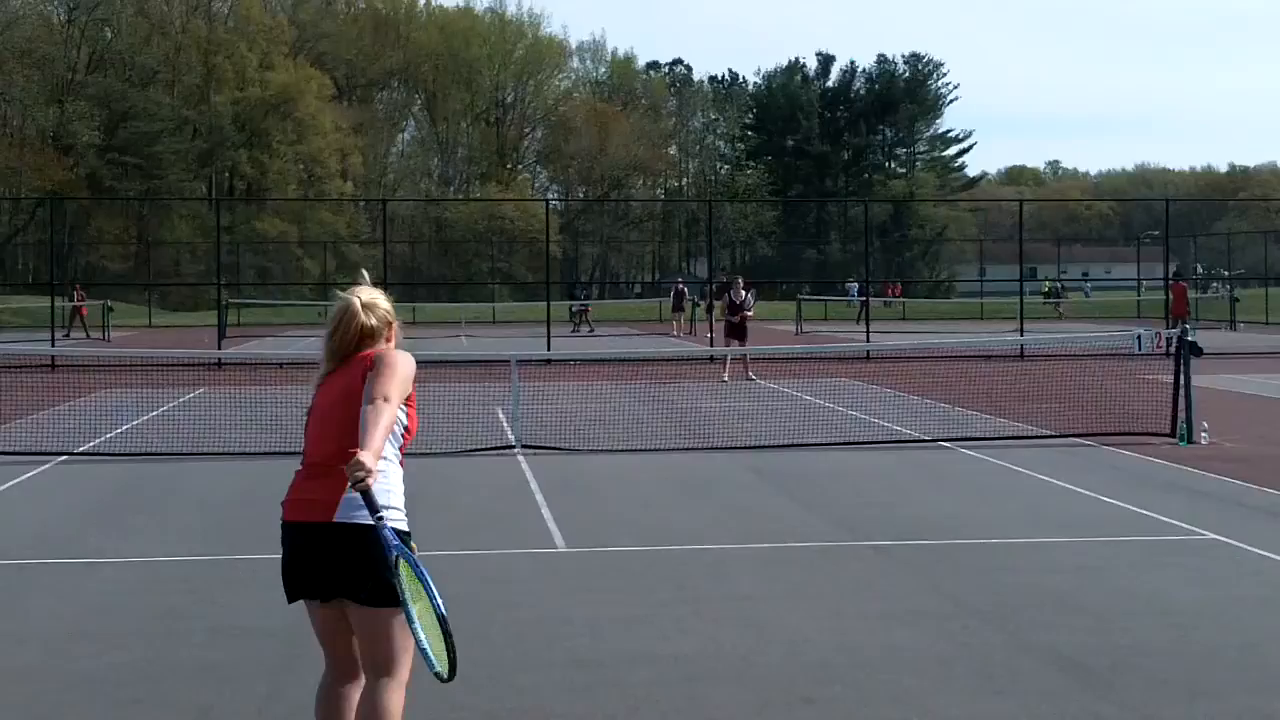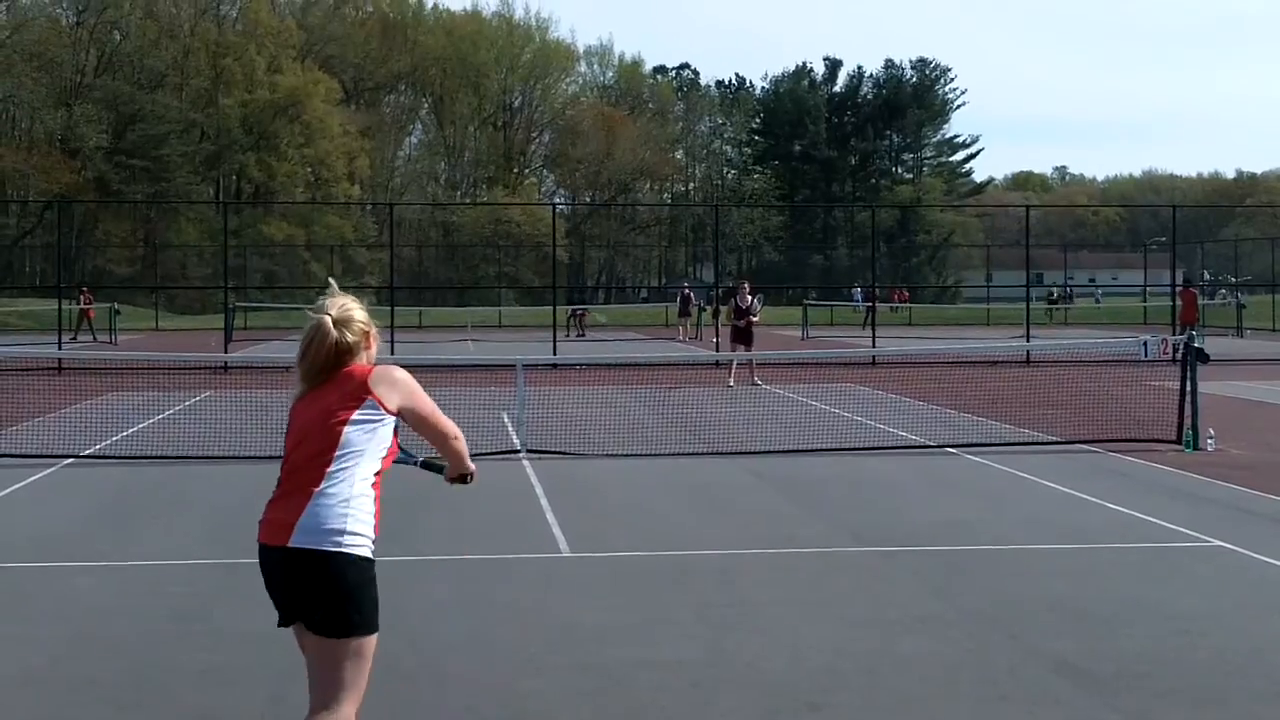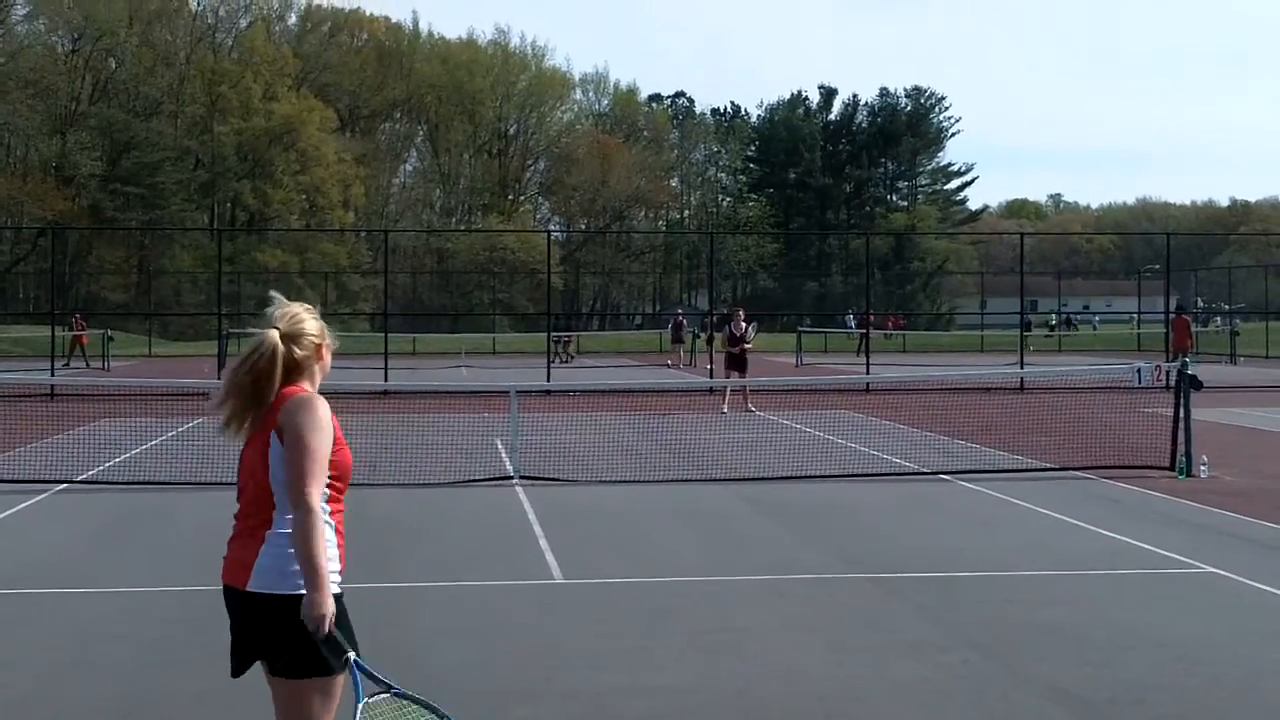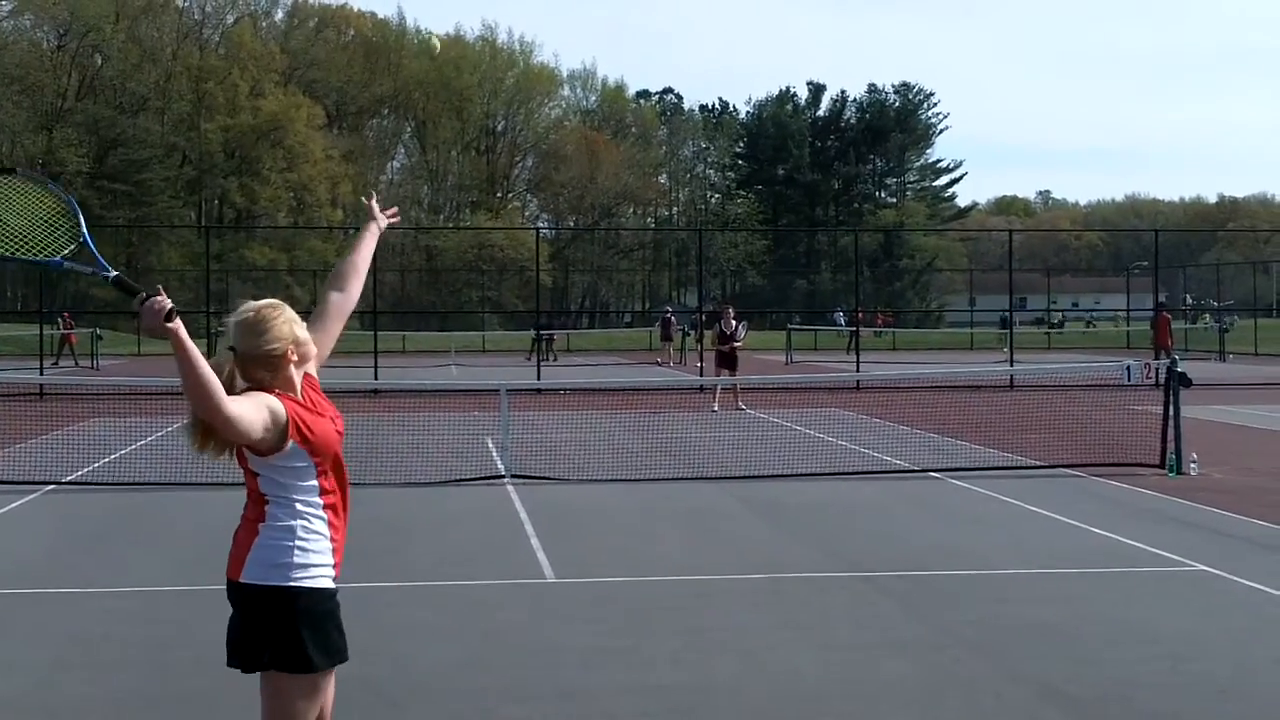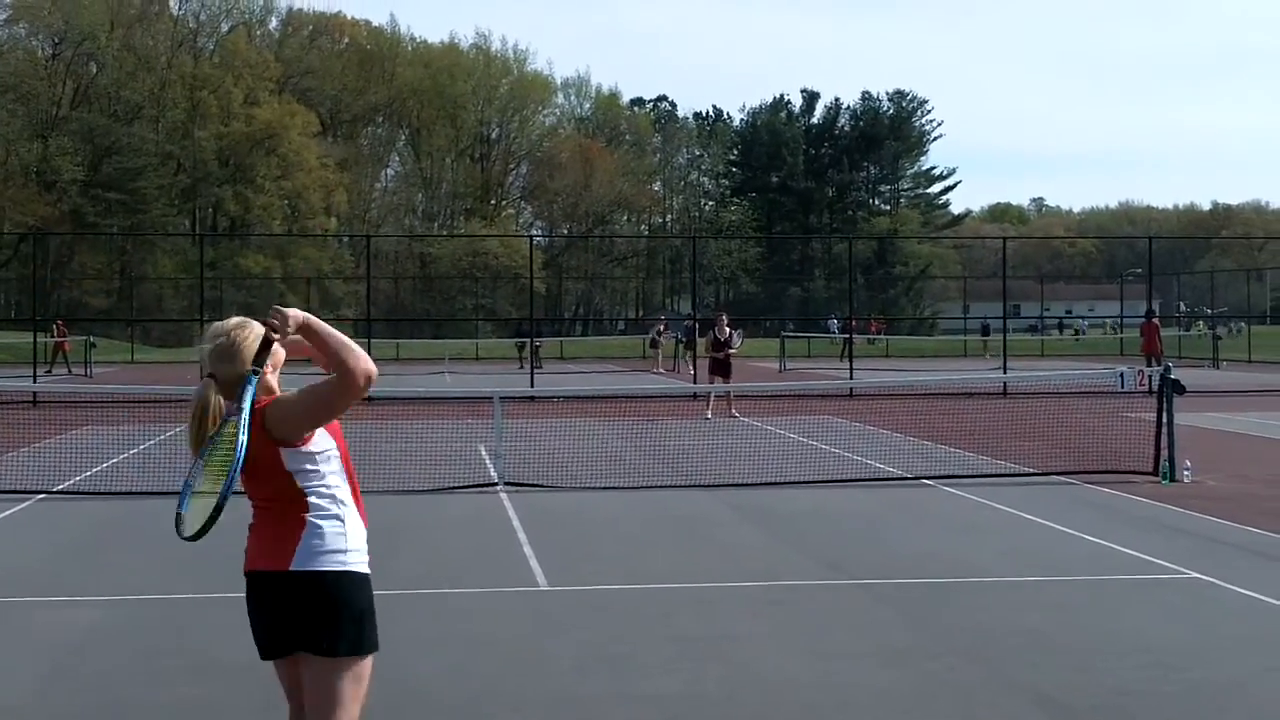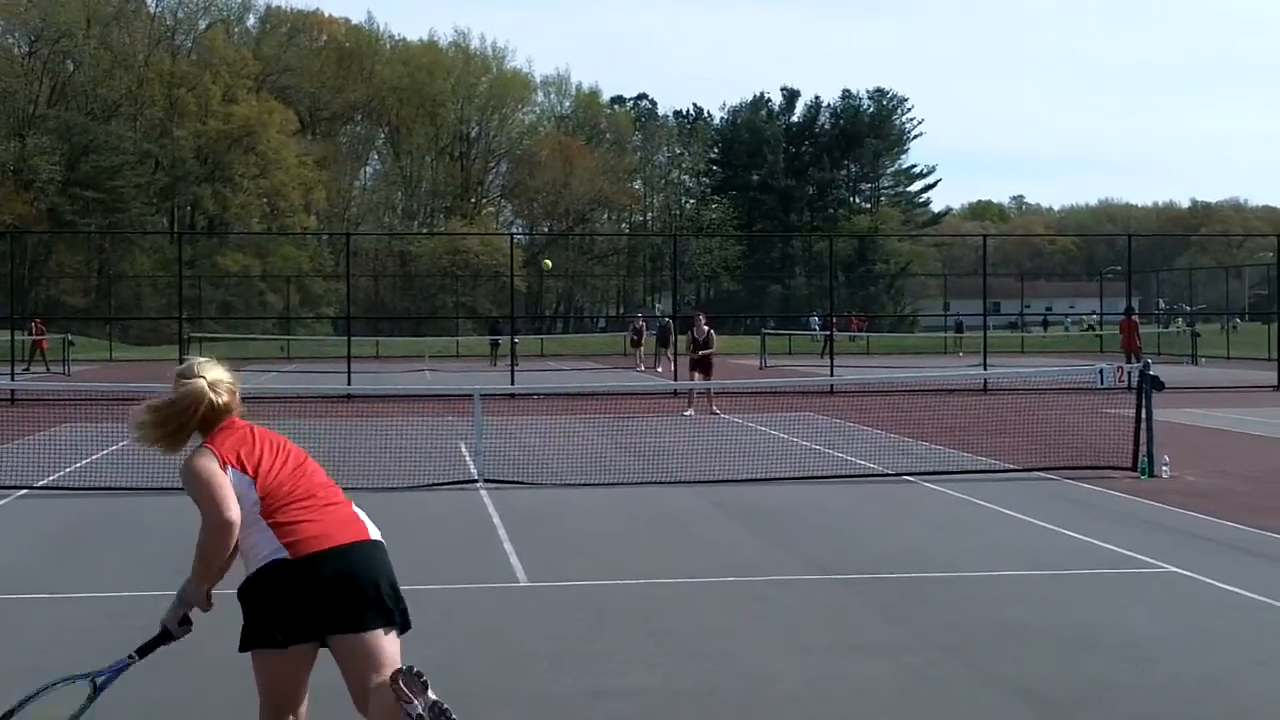
dt=0.5s
person 1, frame 1
left shoulder: (330, 377)
right shoulder: (393, 360)
right elbow: (380, 404)
right wrist: (370, 455)
left hip: (304, 523)
right hip: (363, 524)
left knee: (343, 669)
right knee: (391, 673)
person 1, frame 2
left shoulder: (310, 394)
right shoulder: (388, 380)
right elbow: (449, 437)
right wrist: (462, 463)
left hip: (281, 545)
right hip: (332, 546)
person 1, frame 3
left shoulder: (281, 407)
right shoulder: (309, 407)
right elbow: (306, 504)
right wrist: (321, 587)
left hip: (259, 587)
right hip: (293, 588)
person 1, frame 4
left shoulder: (302, 382)
right shoulder: (268, 411)
left elbow: (340, 294)
right elbow: (222, 416)
left wrist: (372, 229)
right wrist: (176, 336)
left hip: (298, 578)
right hip: (287, 583)
person 1, frame 5
right shoulder: (284, 414)
right elbow: (360, 374)
left wrist: (297, 339)
right wrist: (309, 323)
left hip: (273, 580)
right hip: (328, 576)
person 1, frame 6
left shoulder: (203, 461)
right shoulder: (269, 439)
left elbow: (224, 522)
left wrist: (197, 587)
right wrist: (191, 593)
left hip: (286, 576)
right hip: (360, 556)
